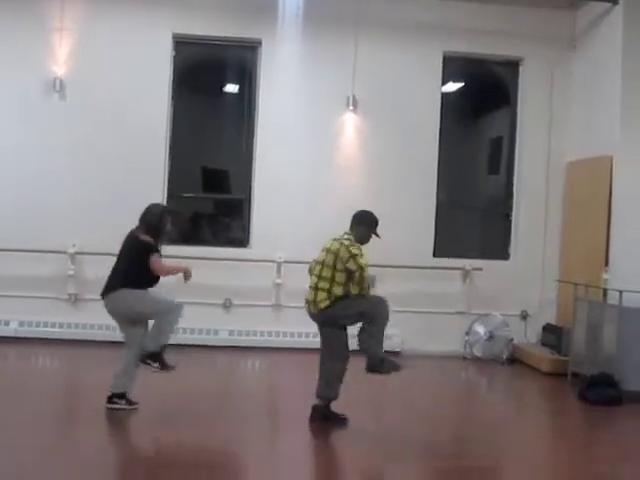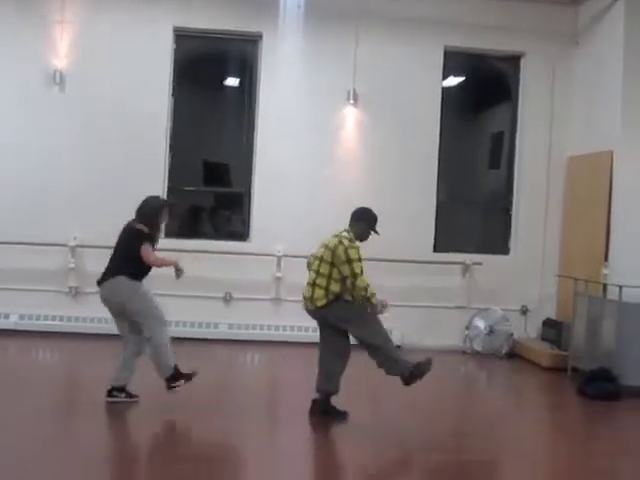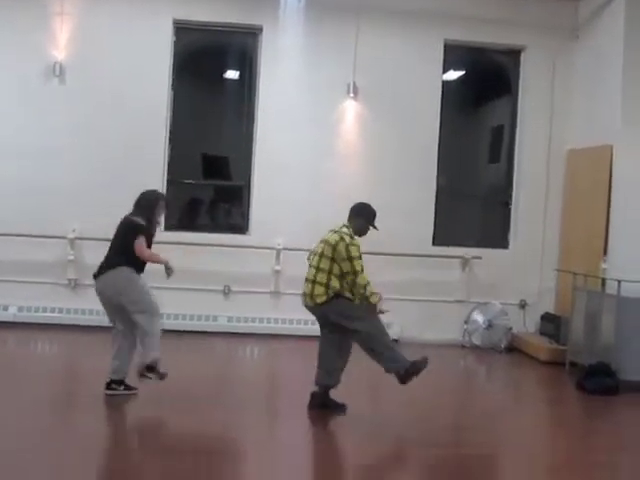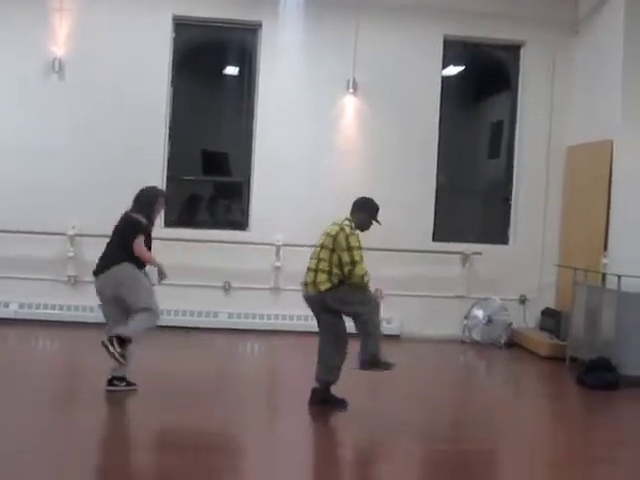
dt=0.1s
person 1, frame 1
left shoulder: (338, 243)
right shoulder: (349, 247)
left elbow: (318, 271)
right elbow: (363, 277)
right wrist: (367, 282)
left hip: (323, 307)
right hip: (329, 306)
left knee: (334, 354)
right knee: (378, 306)
left ankle: (322, 408)
right ankle: (375, 359)
person 1, frame 2
left shoulder: (335, 240)
right shoulder: (348, 246)
left elbow: (312, 263)
right elbow: (357, 283)
right wrist: (375, 304)
left hip: (317, 302)
right hip: (326, 303)
left knee: (335, 350)
right knee: (372, 330)
left ankle: (322, 400)
right ankle: (405, 370)
person 1, frame 3
left shoulder: (333, 235)
right shoulder: (348, 243)
left elbow: (312, 258)
right elbow: (358, 280)
right wrist: (373, 302)
left hip: (314, 298)
right hip: (325, 300)
left knee: (337, 344)
right knee: (372, 326)
left ankle: (321, 394)
right ankle: (402, 368)
person 1, frame 4
left shoulder: (336, 228)
right shoulder: (348, 233)
right elbow: (356, 270)
right wrist: (370, 293)
left hip: (315, 290)
right hip: (325, 289)
left knee: (334, 338)
right knee: (368, 304)
left ankle: (322, 390)
right ankle: (370, 356)
person 2, frame 1
left shoulder: (136, 237)
right shoulder: (146, 243)
right elbow: (160, 269)
right wrist: (183, 268)
left hip: (114, 298)
right hip: (128, 295)
left knee: (136, 345)
right knee: (172, 310)
left ankle: (117, 395)
right ankle: (152, 352)
person 2, frame 2
left shoulder: (133, 229)
right shoulder: (141, 232)
right elbow: (150, 259)
right wrist: (175, 263)
left hip: (109, 288)
right hip: (122, 285)
left knee: (133, 339)
right knee: (156, 325)
left ankle: (118, 388)
right ankle: (171, 374)
person 2, frame 3
left shoulder: (130, 222)
right shoulder: (138, 224)
right elbow: (141, 251)
right wrist: (165, 261)
left hip: (104, 281)
right hip: (120, 275)
left knee: (126, 330)
right knee: (150, 316)
left ankle: (116, 381)
right ankle: (149, 365)
person 2, frame 4
left shoulder: (129, 219)
right shoulder: (138, 222)
right elbow: (139, 251)
right wrist: (159, 265)
left hip: (103, 278)
right hip: (121, 271)
left knee: (120, 324)
right knee: (150, 313)
left ankle: (117, 378)
right ankle: (118, 338)
